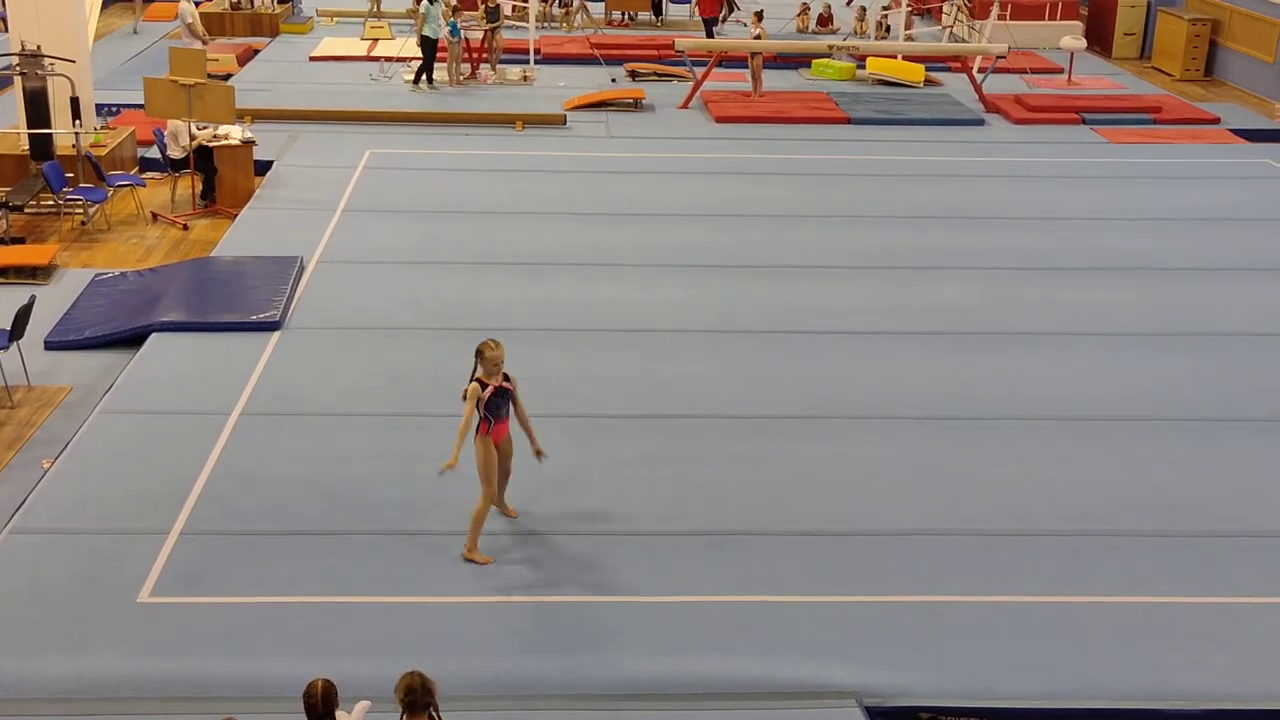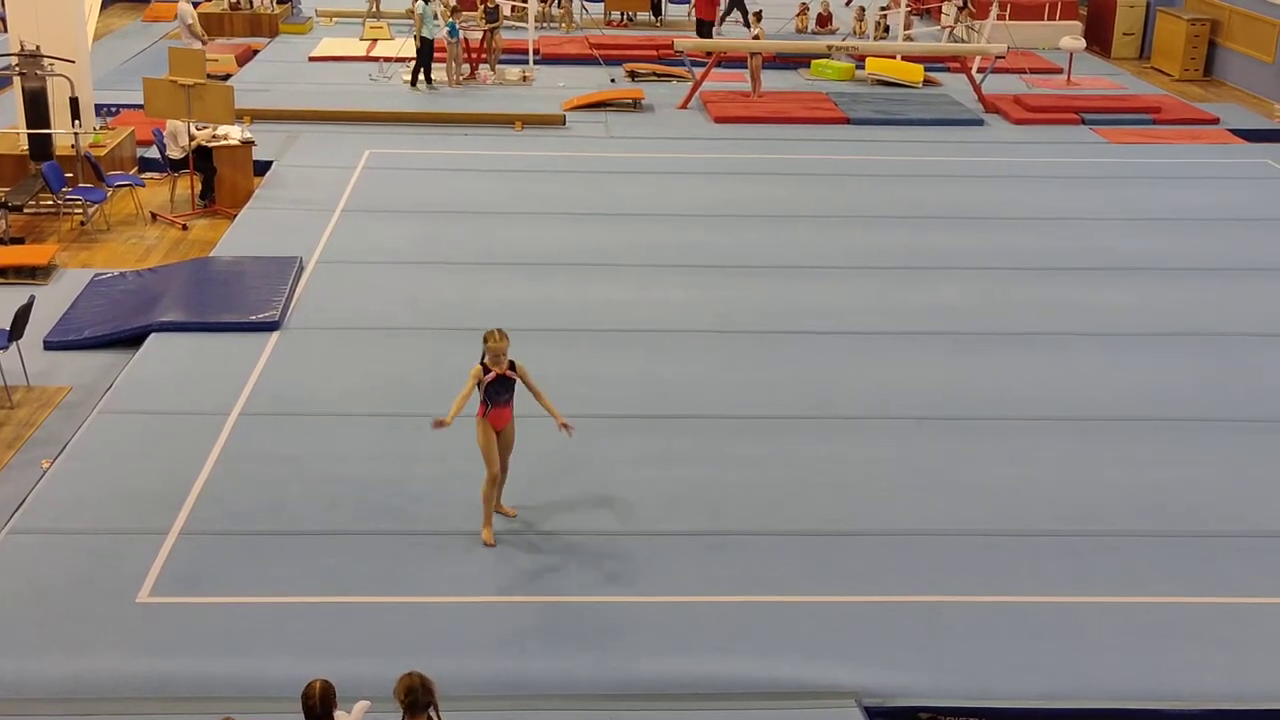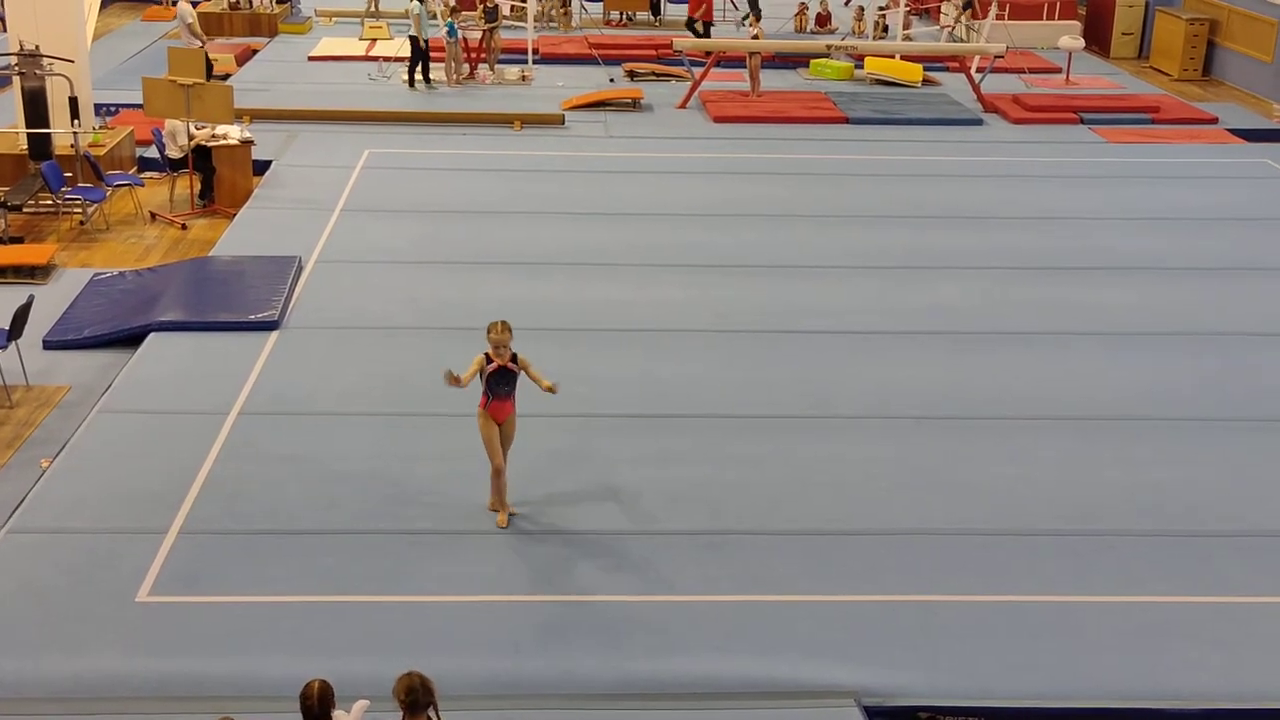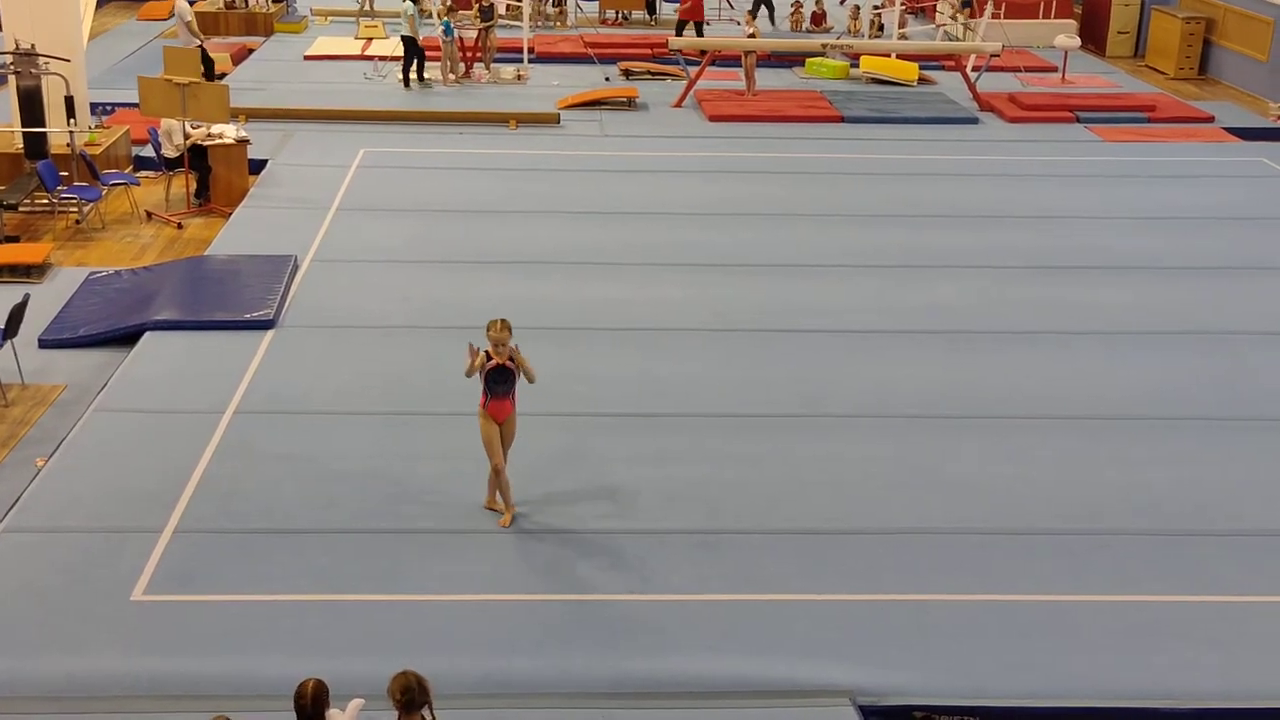
dt=0.2s
person 1, frame 1
left shoulder: (509, 381)
right shoulder: (476, 387)
left elbow: (520, 412)
right elbow: (466, 420)
left wrist: (533, 442)
right wrist: (455, 455)
left hip: (504, 435)
right hip: (485, 439)
left knee: (505, 473)
right knee: (488, 492)
left ankle: (500, 502)
right ankle: (471, 548)
person 1, frame 2
left shoulder: (516, 368)
right shoulder: (480, 370)
left elbow: (537, 393)
right elbow: (465, 394)
left wrist: (557, 417)
right wrist: (450, 418)
left hip: (506, 422)
right hip: (486, 423)
left knee: (503, 466)
right knee: (493, 474)
left ankle: (497, 503)
right ankle: (486, 524)
person 1, frame 3
left shoulder: (519, 361)
right shoulder: (482, 360)
left elbow: (539, 380)
right elbow: (466, 379)
left wrist: (549, 387)
right wrist: (458, 382)
left hip: (508, 414)
right hip: (487, 415)
left knee: (502, 461)
right knee: (498, 465)
left ankle: (496, 502)
right ankle: (501, 505)
person 1, frame 4
left shoulder: (516, 358)
right shoulder: (483, 357)
left elbow: (532, 379)
right elbow: (469, 374)
left wrist: (519, 361)
right wrist: (472, 363)
left hip: (508, 414)
right hip: (488, 415)
left knee: (501, 463)
right knee: (498, 466)
left ankle: (491, 500)
right ankle: (509, 507)
